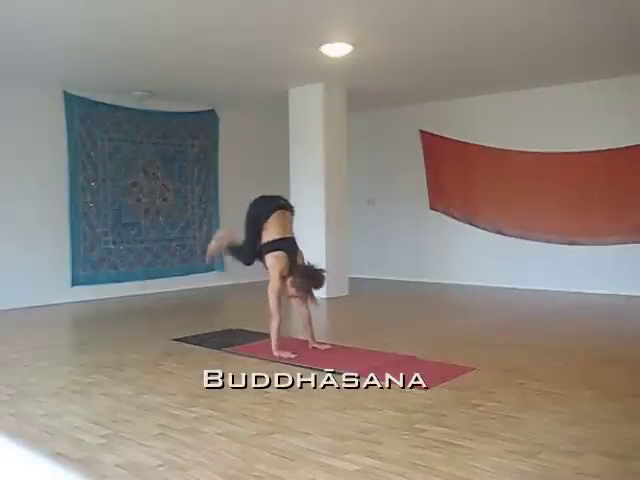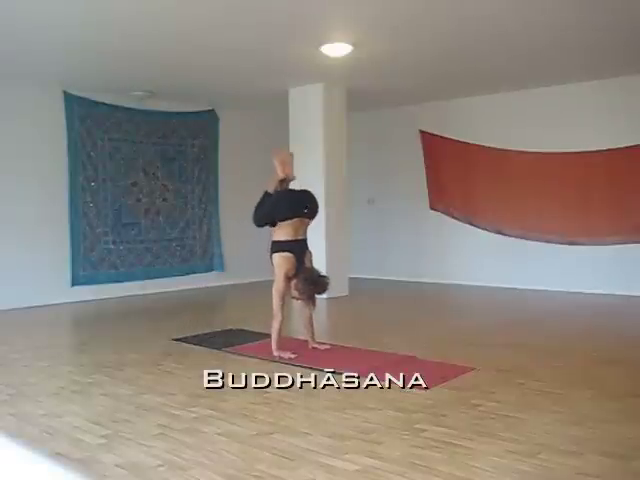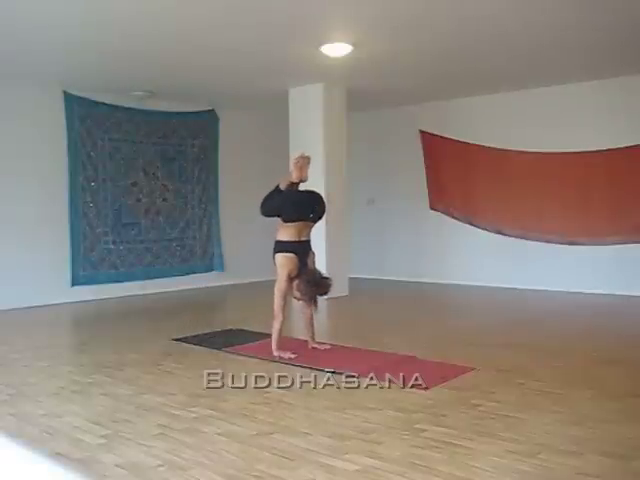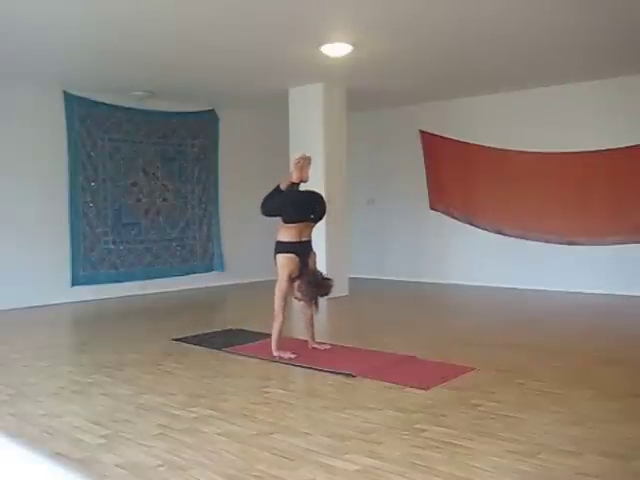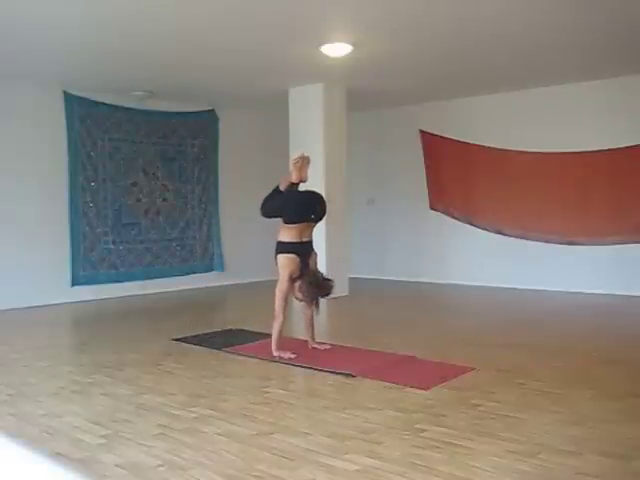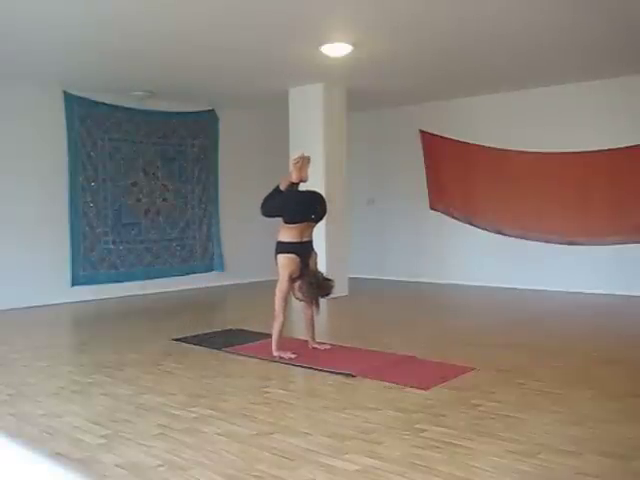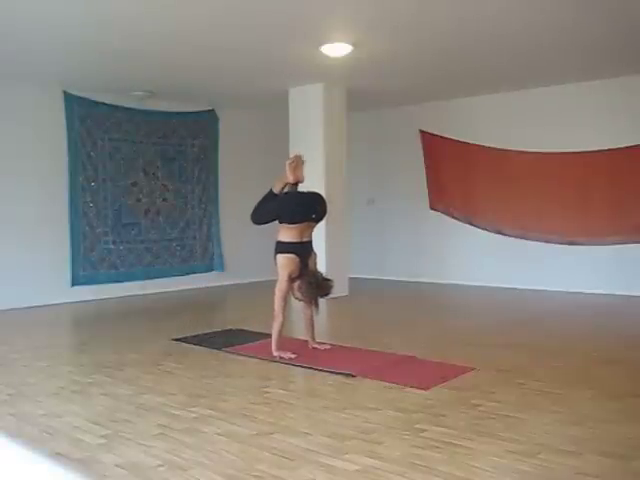
dt=0.4s
person 1, frame 1
left shoulder: (299, 268)
right shoulder: (277, 271)
left elbow: (303, 306)
right elbow: (275, 314)
left wrist: (312, 341)
right wrist: (276, 349)
right hip: (260, 210)
left knee: (248, 256)
right knee: (247, 258)
left ankle: (225, 241)
right ankle: (223, 241)
person 1, frame 2
left shoulder: (305, 274)
right shoulder: (284, 275)
left elbow: (307, 308)
right elbow: (277, 314)
left wrist: (312, 341)
right wrist: (275, 350)
right hip: (286, 207)
right knee: (259, 219)
left ankle: (284, 178)
right ankle: (282, 178)
person 1, frame 3
left shoulder: (308, 273)
right shoulder: (286, 275)
left elbow: (308, 308)
right elbow: (279, 315)
left wrist: (312, 341)
right wrist: (276, 350)
right hip: (293, 210)
person 1, frame 4
left shoulder: (309, 272)
right shoulder: (287, 275)
left elbow: (308, 308)
right elbow: (279, 315)
left wrist: (312, 341)
right wrist: (275, 350)
right hip: (294, 209)
person 1, frame 5
left shoulder: (310, 272)
right shoulder: (288, 275)
left elbow: (309, 308)
right elbow: (279, 314)
left wrist: (312, 341)
right wrist: (275, 350)
right hip: (295, 209)
person 1, frame 6
left shoulder: (310, 272)
right shoulder: (288, 274)
left elbow: (309, 308)
right elbow: (279, 314)
left wrist: (312, 341)
right wrist: (275, 350)
person 1, frame 7
left shoulder: (310, 272)
right shoulder: (287, 275)
left elbow: (308, 308)
right elbow: (278, 315)
left wrist: (312, 341)
right wrist: (275, 350)
right hip: (294, 208)
right ankle: (288, 181)
